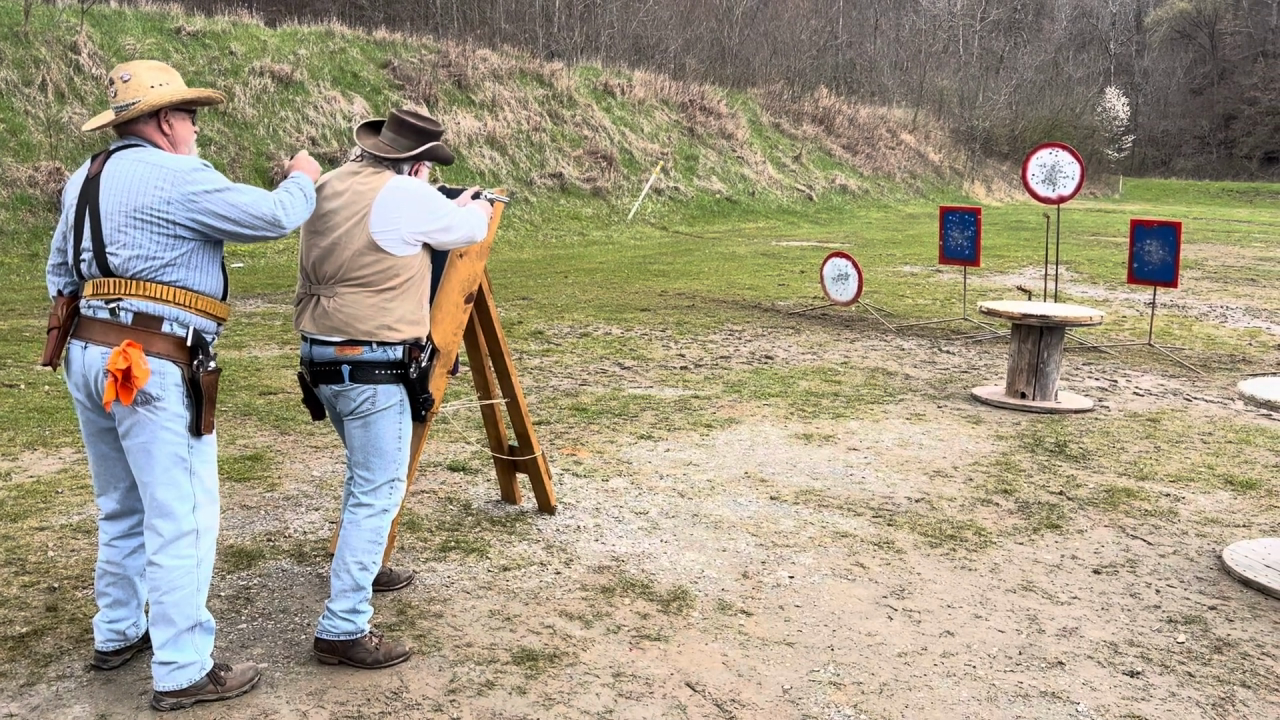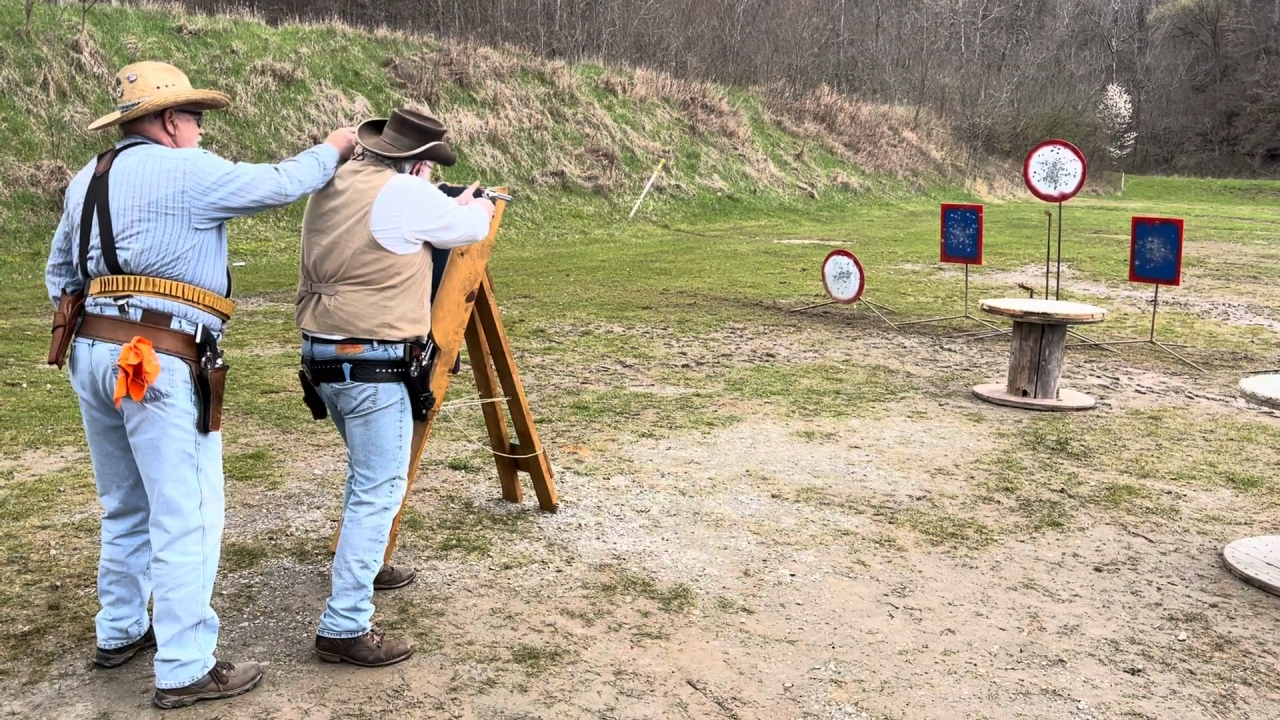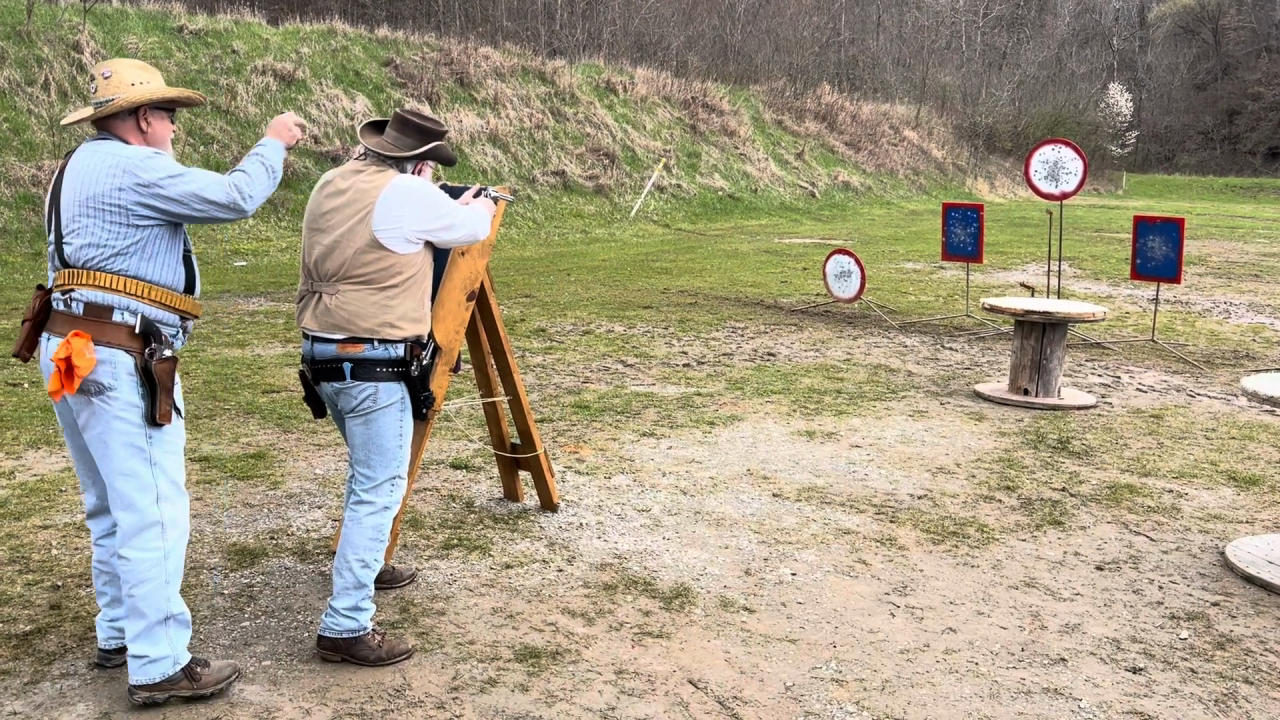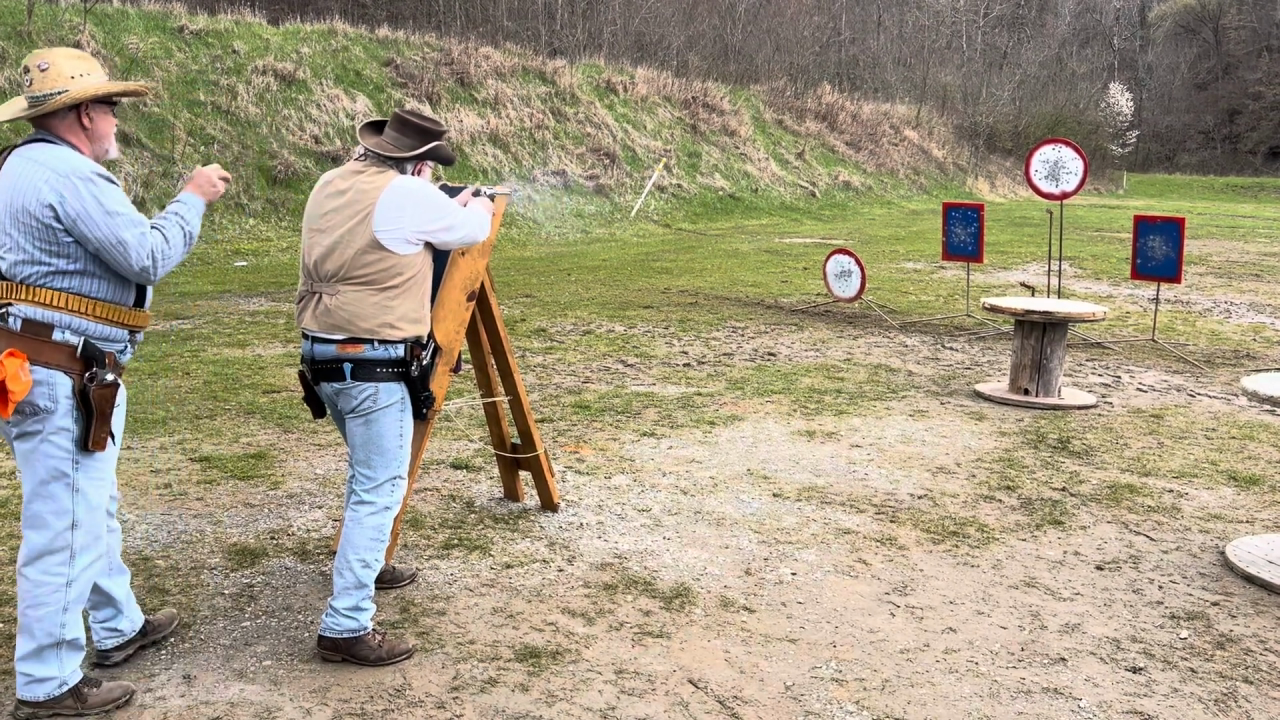
dt=0.7s
person 1, frame 1
left shoulder: (84, 179)
right shoulder: (174, 178)
left elbow: (60, 269)
right elbow: (274, 216)
right wrist: (304, 179)
left hip: (88, 354)
right hip: (151, 365)
left knee: (123, 508)
right knee: (181, 518)
left ankle: (116, 633)
right ankle: (182, 672)
person 1, frame 2
left shoulder: (86, 179)
right shoulder: (186, 171)
left elbow: (60, 272)
right elbow: (281, 184)
right wrist: (331, 150)
left hip: (93, 352)
right hip: (160, 361)
left knee: (125, 506)
right knee: (186, 516)
left ankle: (119, 631)
right ankle: (184, 670)
person 1, frame 3
left shoulder: (77, 169)
right shoulder: (133, 167)
right elbow: (236, 197)
right wrist: (273, 143)
left hip: (73, 349)
right hip: (122, 359)
left knee: (112, 508)
right knee: (153, 511)
left ankle: (123, 627)
right ankle: (159, 664)
person 1, frame 4
right shoulder: (69, 178)
right elbow: (149, 258)
right wrist: (194, 198)
right hip: (64, 375)
left knee: (89, 509)
right knee: (64, 529)
left ankle: (118, 626)
person 2, frame 1
left shoulder: (328, 188)
right shoulder: (403, 196)
right elbow: (467, 230)
left wrist: (449, 207)
right wrist: (477, 208)
left hip: (322, 359)
right hip: (371, 366)
left knee: (365, 475)
right knee: (377, 493)
left ankle: (362, 568)
right ankle: (342, 629)
person 2, frame 2
left shoulder: (331, 185)
right shoulder: (406, 194)
right elbow: (468, 229)
left wrist: (453, 203)
right wrist: (480, 207)
left hip: (324, 357)
right hip: (372, 365)
left knee: (367, 473)
right knee: (378, 491)
left ankle: (364, 566)
right ankle: (344, 627)
person 2, frame 3
left shoulder: (330, 185)
right shoulder: (405, 194)
right elbow: (470, 229)
left wrist: (452, 205)
right wrist: (480, 206)
left hip: (325, 357)
right hip: (372, 364)
left knee: (368, 473)
right knee: (378, 490)
left ankle: (364, 565)
right ankle: (345, 626)
person 2, frame 4
left shoulder: (330, 185)
right shoulder: (407, 195)
right elbow: (469, 230)
left wrist: (451, 204)
right wrist: (480, 206)
left hip: (324, 357)
right hip: (372, 365)
left knee: (368, 474)
right knee: (379, 490)
left ankle: (365, 565)
right ankle: (346, 626)
